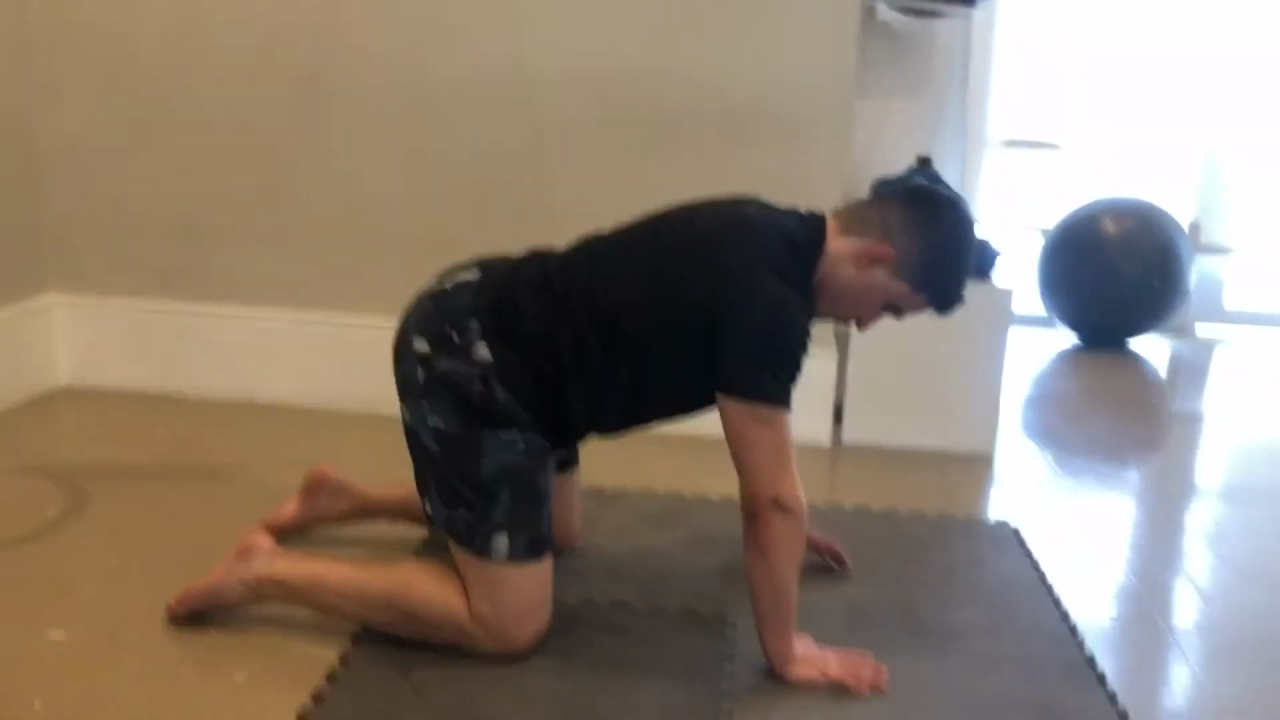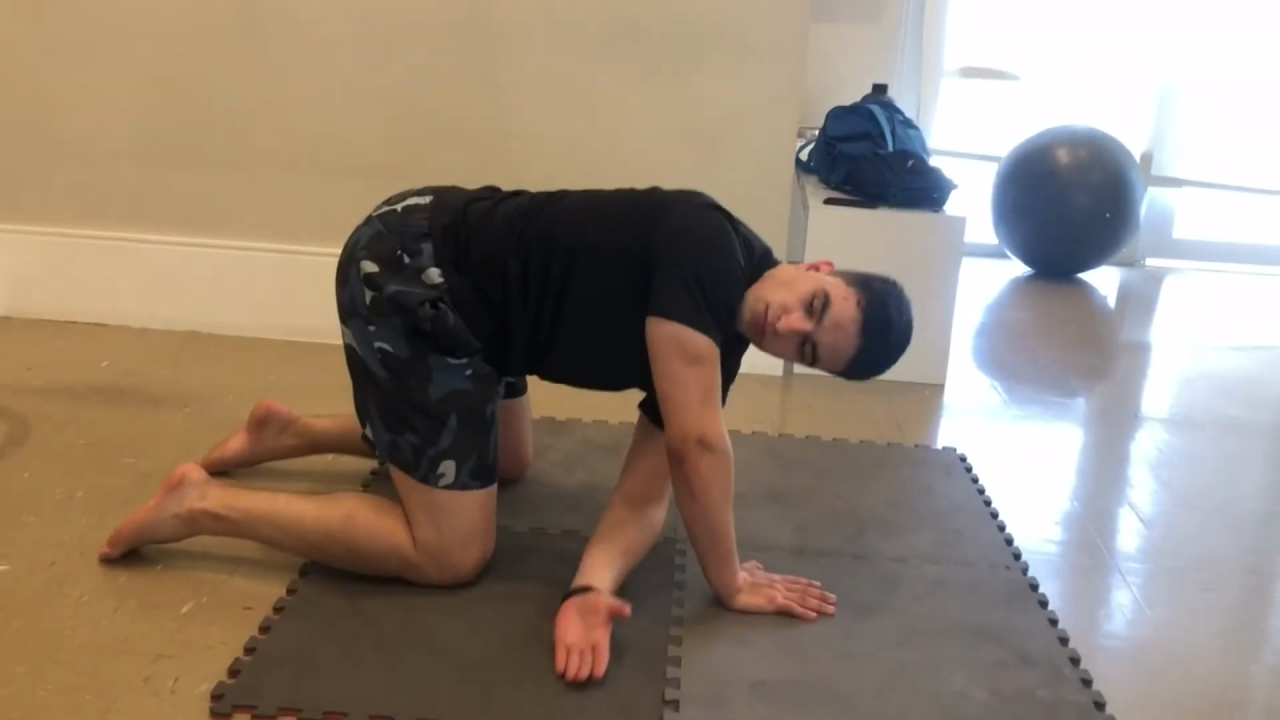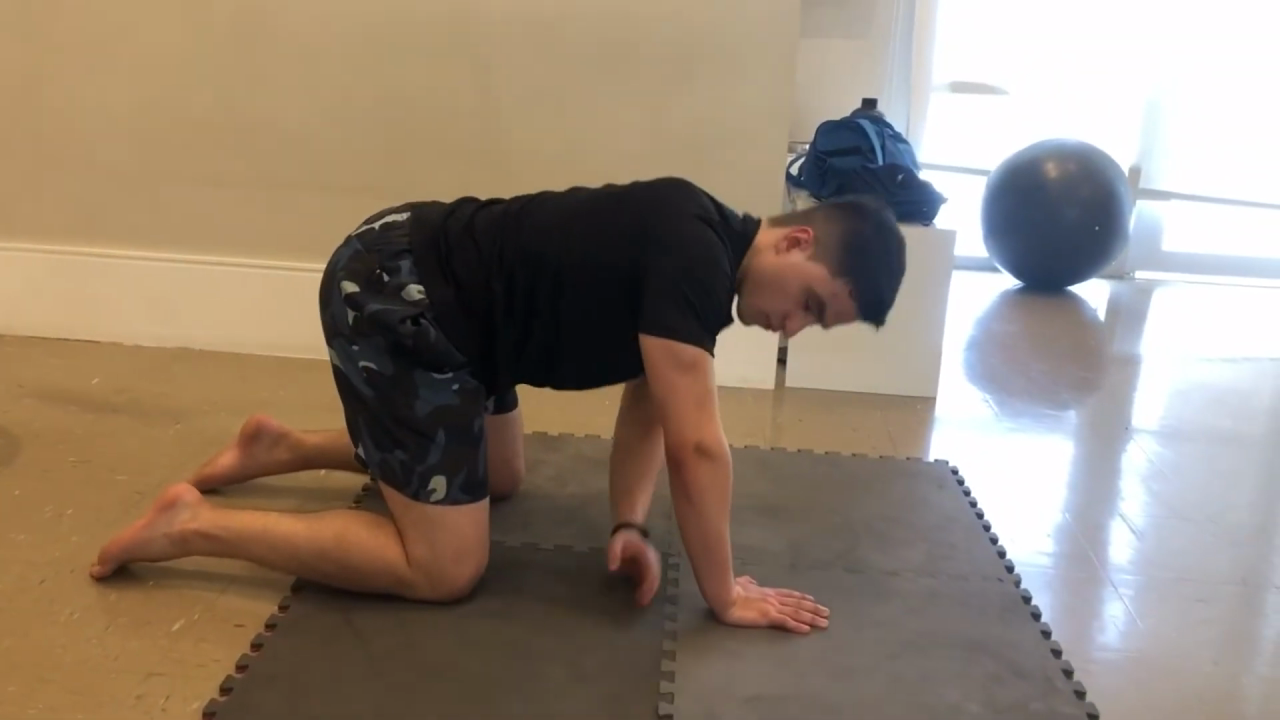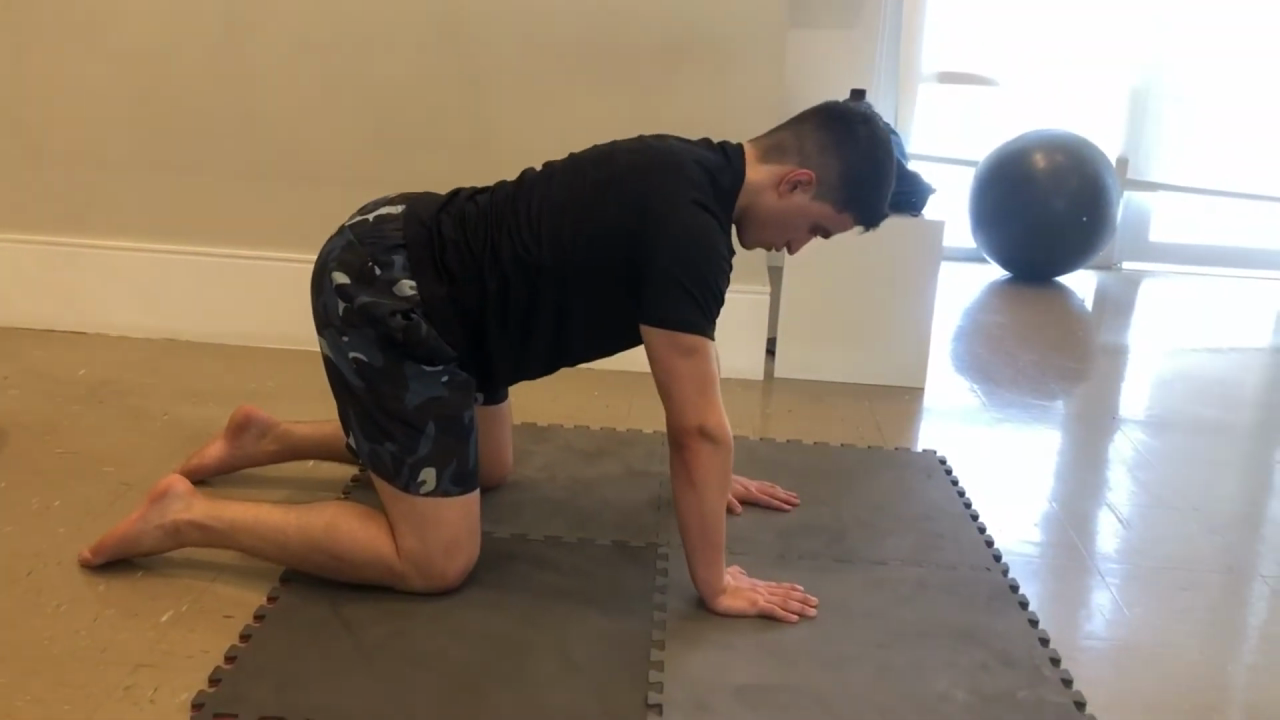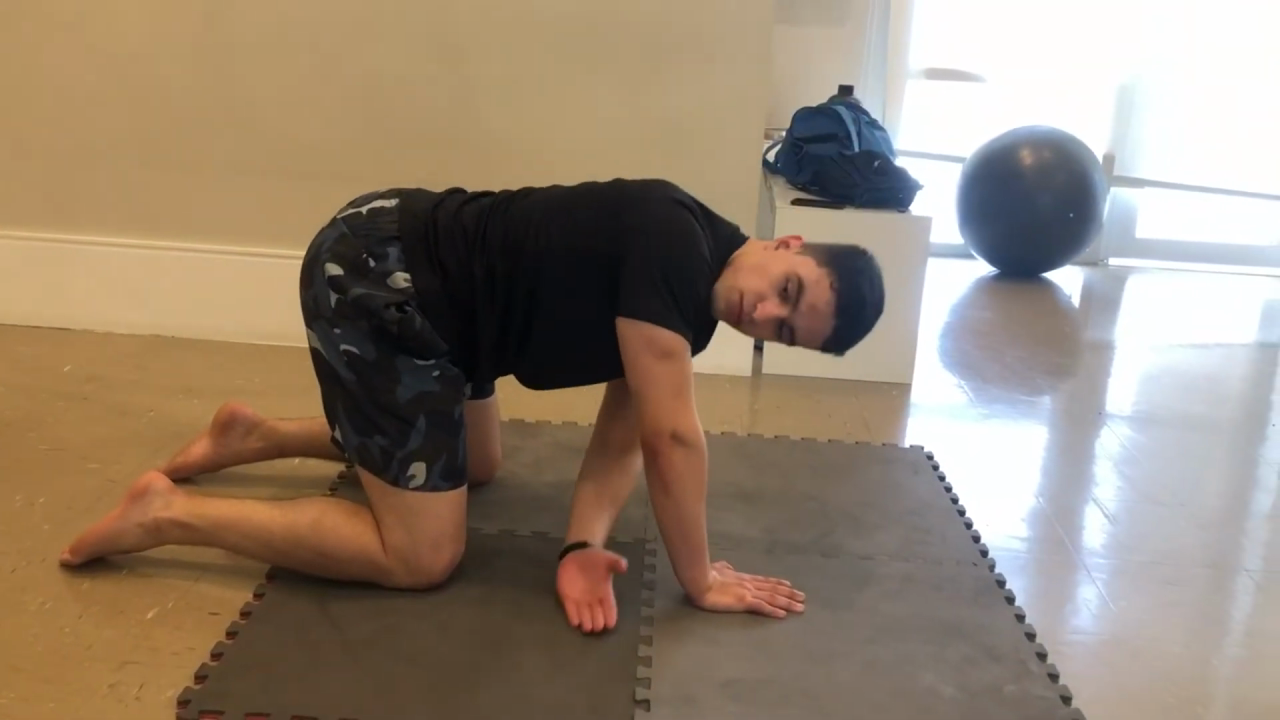
dt=1s
person 1, frame 1
left shoulder: (772, 246)
right shoulder: (768, 293)
left elbow: (748, 444)
right elbow: (772, 499)
left wrist: (781, 533)
right wrist: (786, 653)
left hip: (485, 340)
right hip: (465, 360)
left knee: (556, 535)
right knee: (509, 624)
left ankle: (344, 496)
right ankle: (269, 570)
person 1, frame 2
left shoulder: (718, 338)
right shoulder: (707, 248)
left elbow: (648, 488)
right elbow: (695, 445)
left wrist: (587, 592)
right wrist: (730, 582)
left hip: (443, 284)
right hip: (407, 274)
left knee: (505, 464)
right knee: (452, 552)
left ankle: (289, 431)
right ankle: (204, 505)
person 1, frame 3
left shoulder: (700, 250)
right shoulder: (693, 250)
left elbow: (645, 407)
right elbow: (696, 446)
left wrist: (628, 526)
right wrist: (724, 594)
left hip: (417, 286)
right hip: (390, 300)
left knee: (497, 478)
right knee: (446, 568)
left ankle: (284, 445)
right ankle: (196, 525)
person 1, frame 4
left shoulder: (691, 178)
right shoulder: (689, 226)
right elbow: (697, 427)
left wrist: (711, 473)
right wrist: (715, 583)
left hip: (405, 259)
right hip: (383, 295)
left knee: (485, 470)
right knee: (436, 562)
left ankle: (269, 436)
right ankle: (188, 516)
person 1, frame 5
left shoulder: (694, 308)
right shoulder: (673, 242)
left elbow: (624, 439)
right elbow: (671, 437)
left wrist: (582, 547)
right wrist: (700, 582)
left hip: (406, 280)
right hip: (371, 278)
left knee: (474, 466)
right knee: (421, 555)
left ankle: (255, 434)
right ankle: (168, 514)
